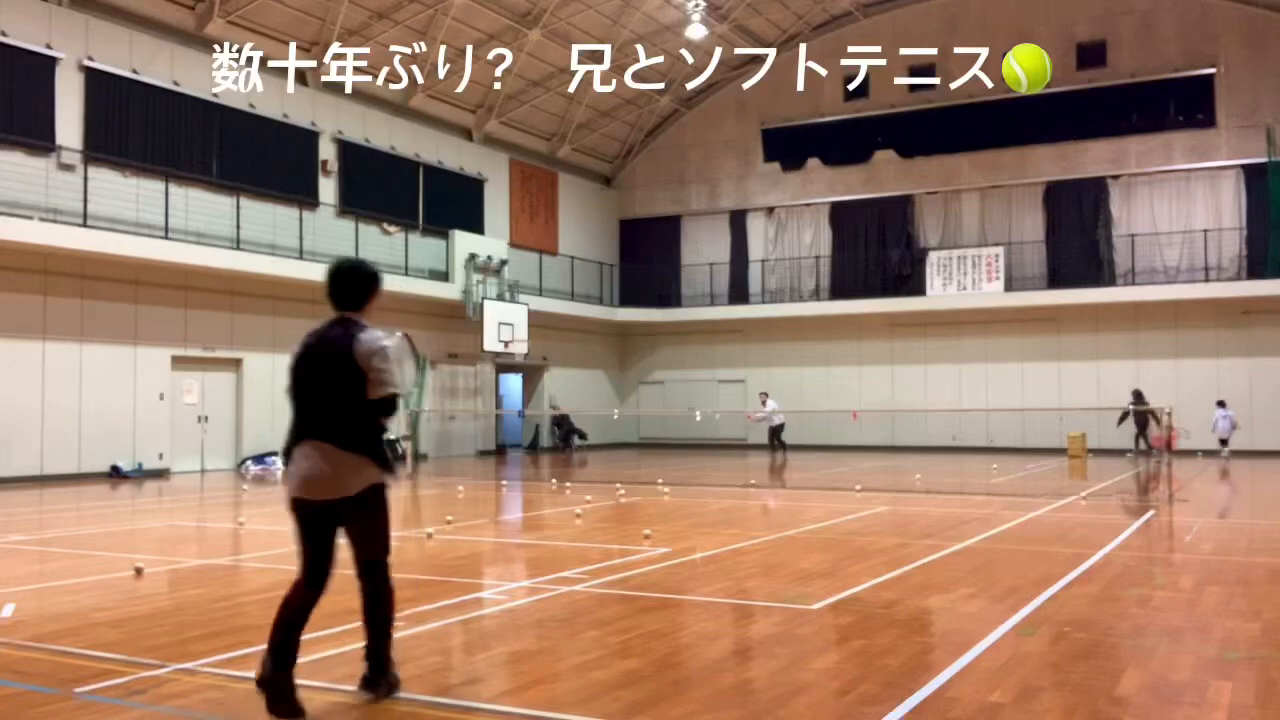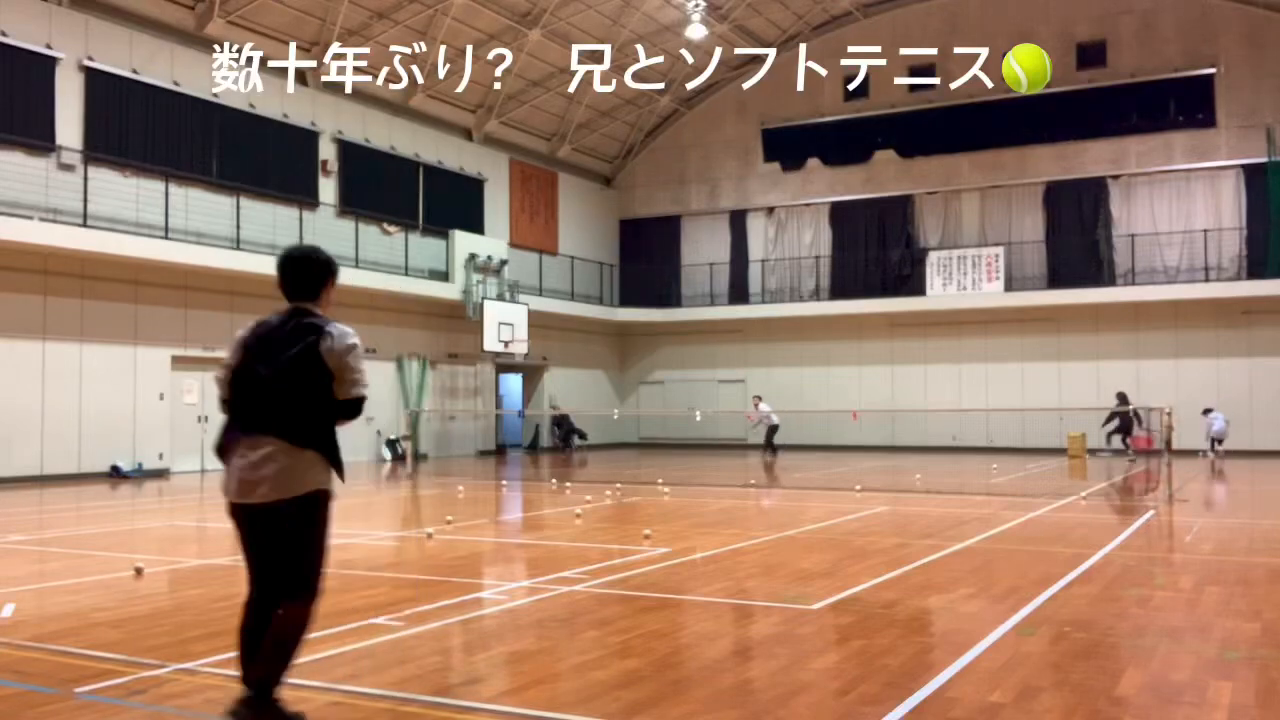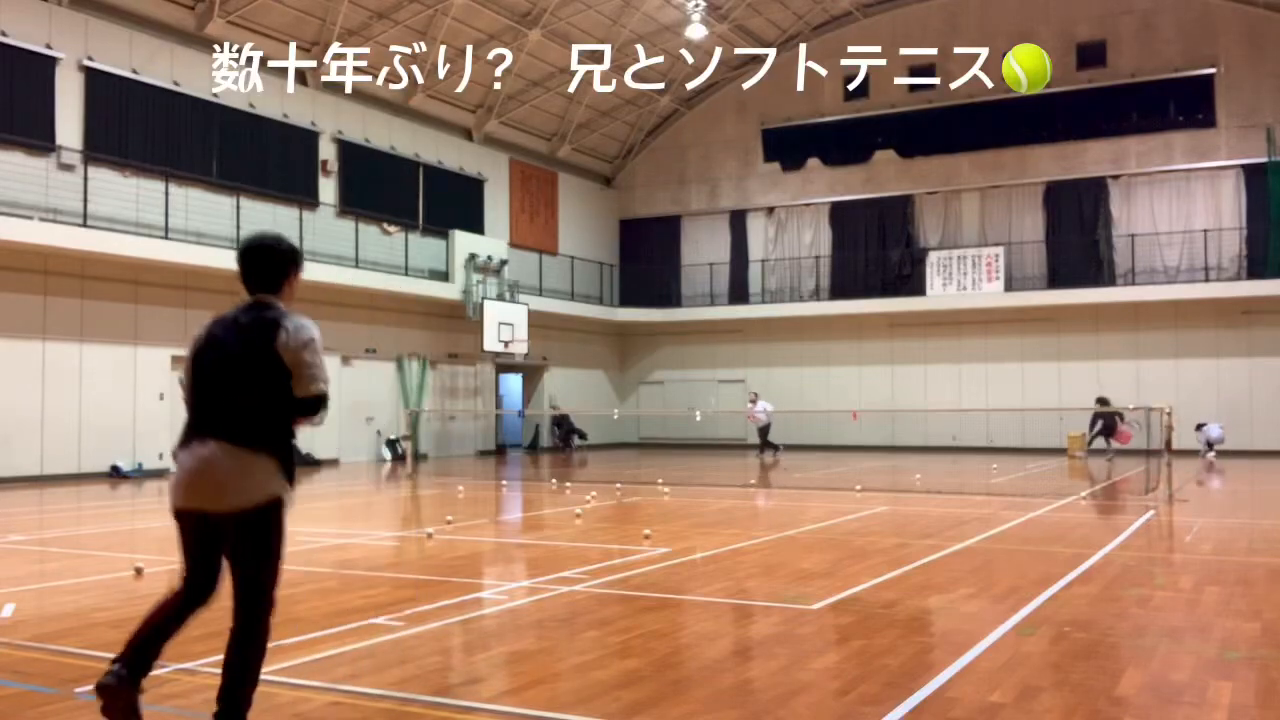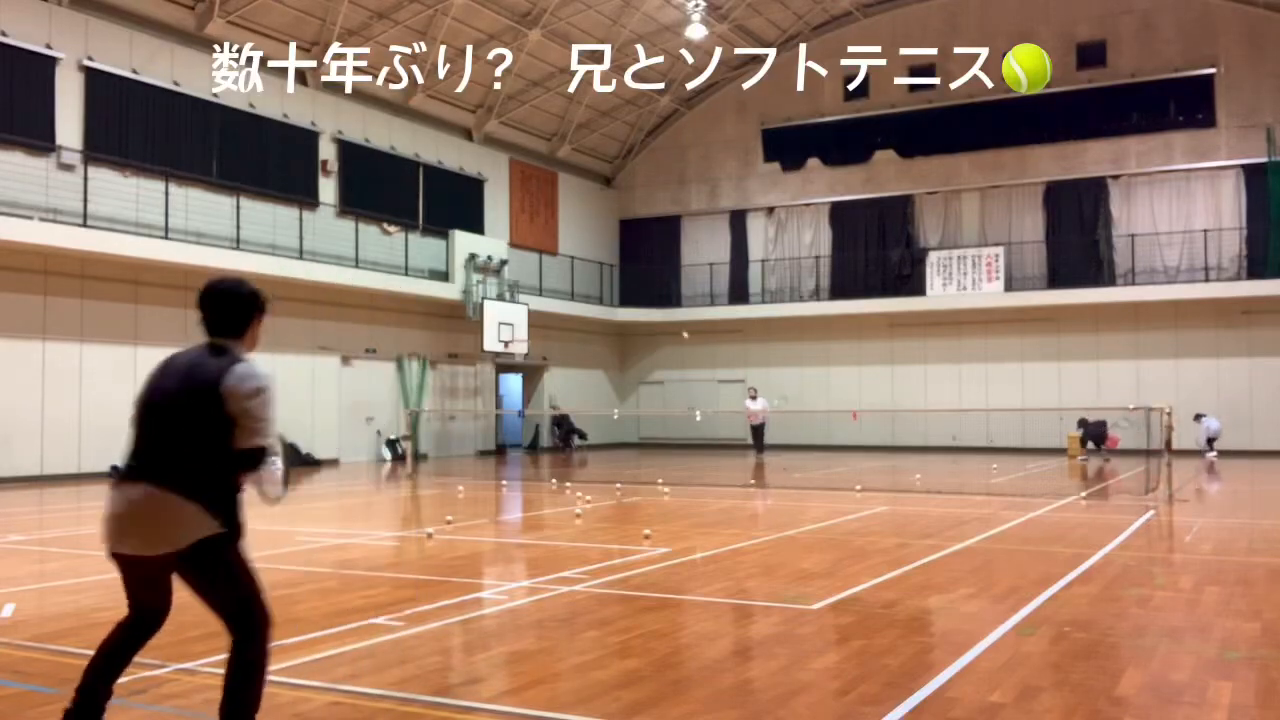
dt=0.3s
person 1, frame 1
left shoulder: (310, 343)
right shoulder: (370, 341)
left elbow: (303, 400)
right elbow: (384, 405)
right wrist: (369, 421)
left hip: (305, 471)
right hip: (353, 470)
left knee: (313, 575)
right knee: (374, 574)
left ankle: (276, 678)
right ankle: (377, 669)
person 1, frame 2
left shoulder: (252, 335)
right shoulder: (337, 337)
left elbow: (228, 398)
right elbow: (350, 406)
left hip: (244, 470)
right hip: (299, 472)
left knee: (264, 589)
right knee: (300, 593)
person 1, frame 3
left shoulder: (214, 331)
right shoulder: (296, 332)
left elbow: (192, 396)
right elbow: (311, 404)
left hip: (193, 475)
right hip: (251, 482)
left knee: (196, 588)
right knee: (254, 607)
left ankle: (124, 675)
person 1, frame 4
left shoulder: (171, 367)
right shoulder: (247, 376)
left elbow: (148, 436)
right elbow: (250, 460)
right wrist: (230, 476)
left hip: (127, 513)
right hip: (188, 522)
left knee: (144, 621)
right knee: (252, 627)
